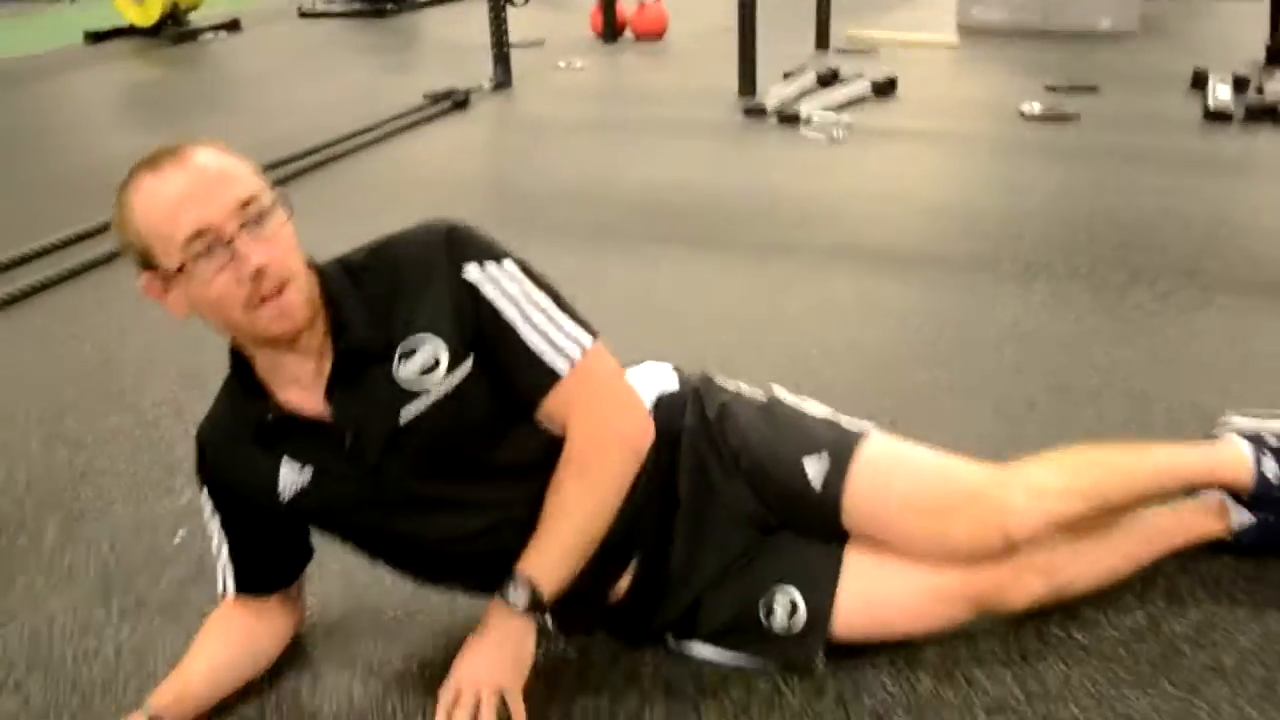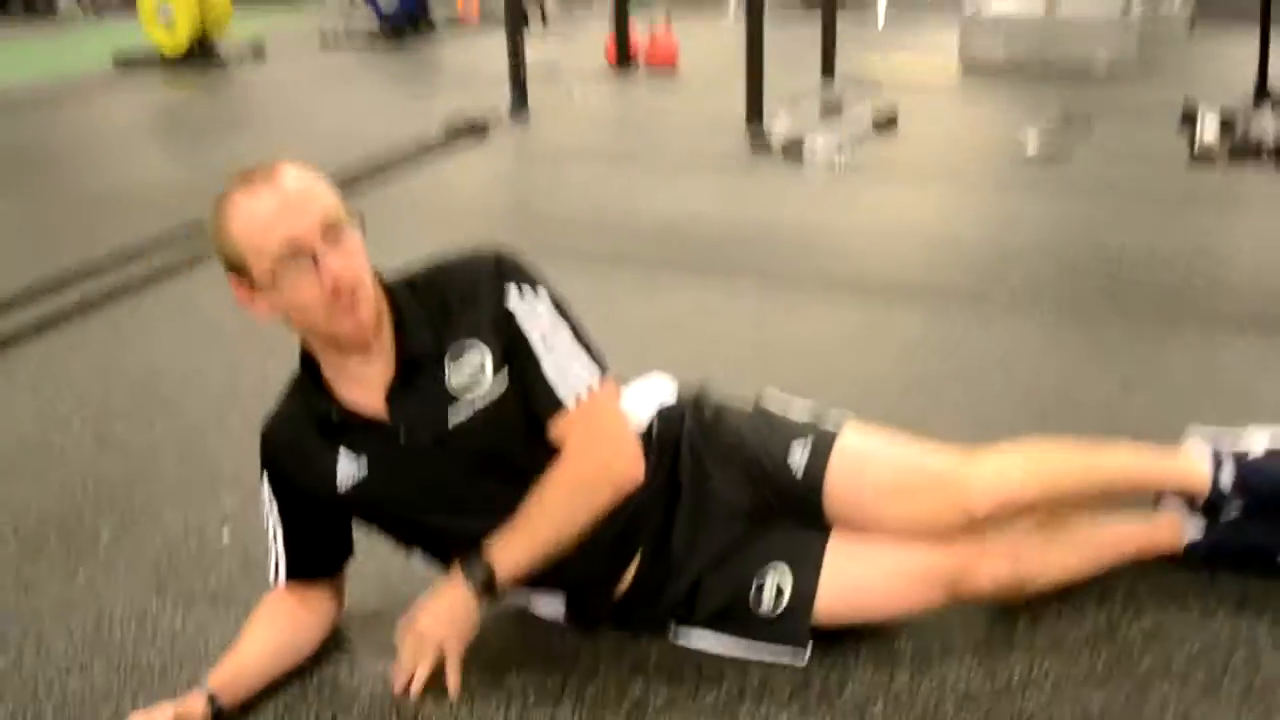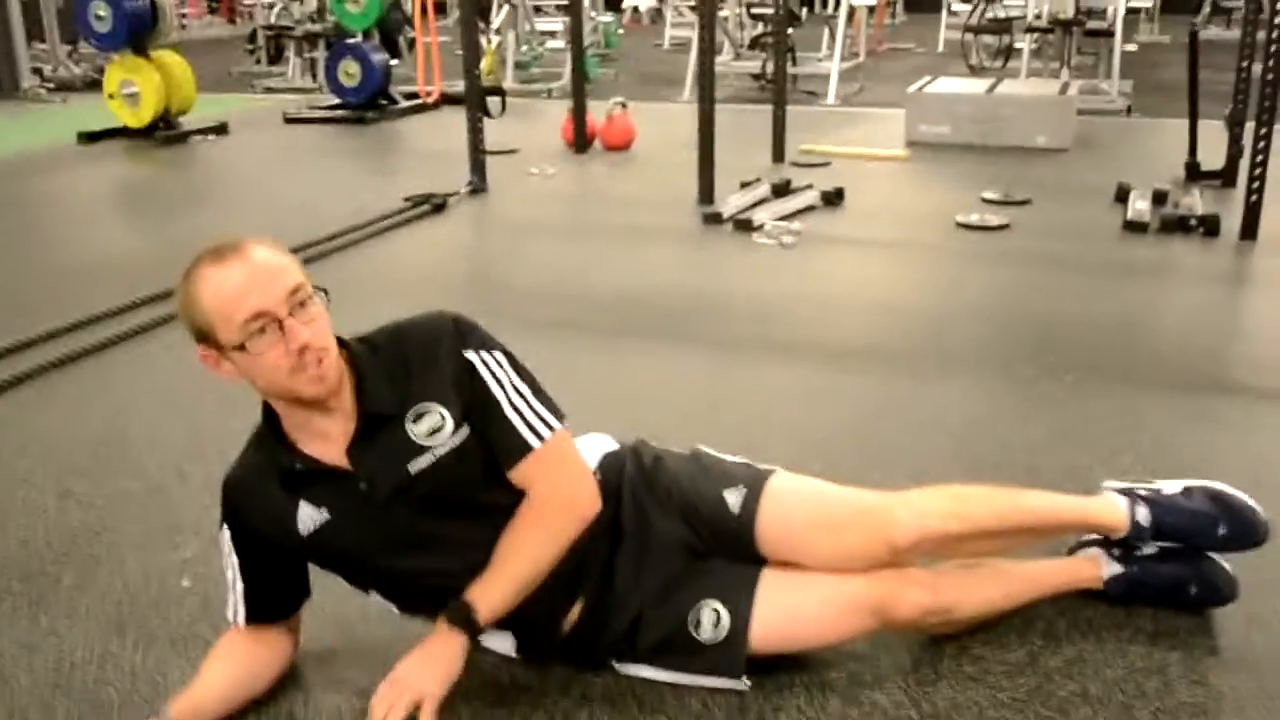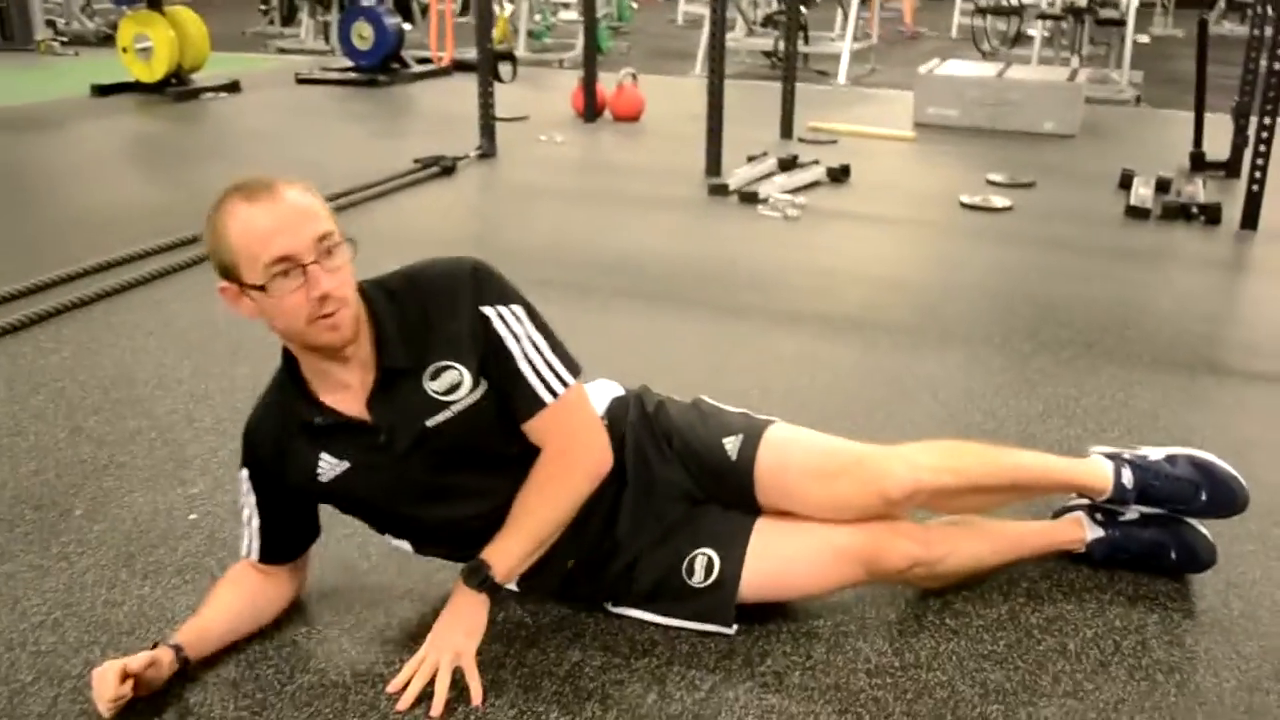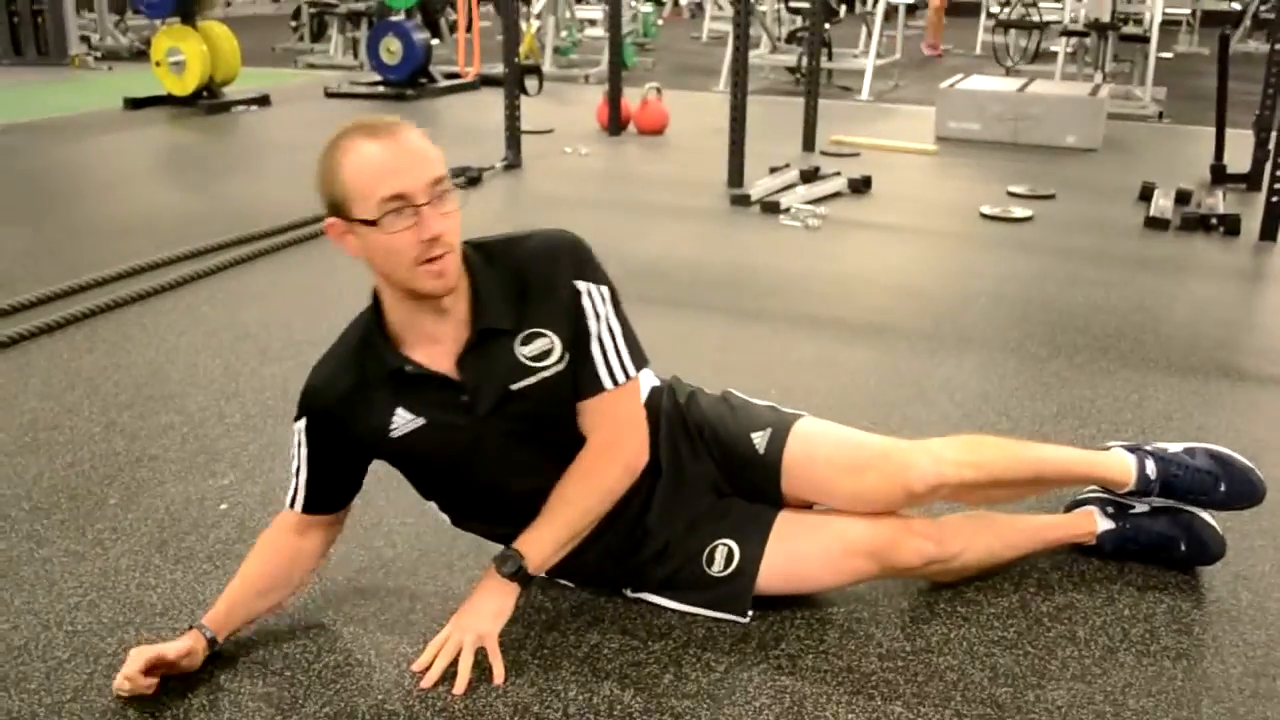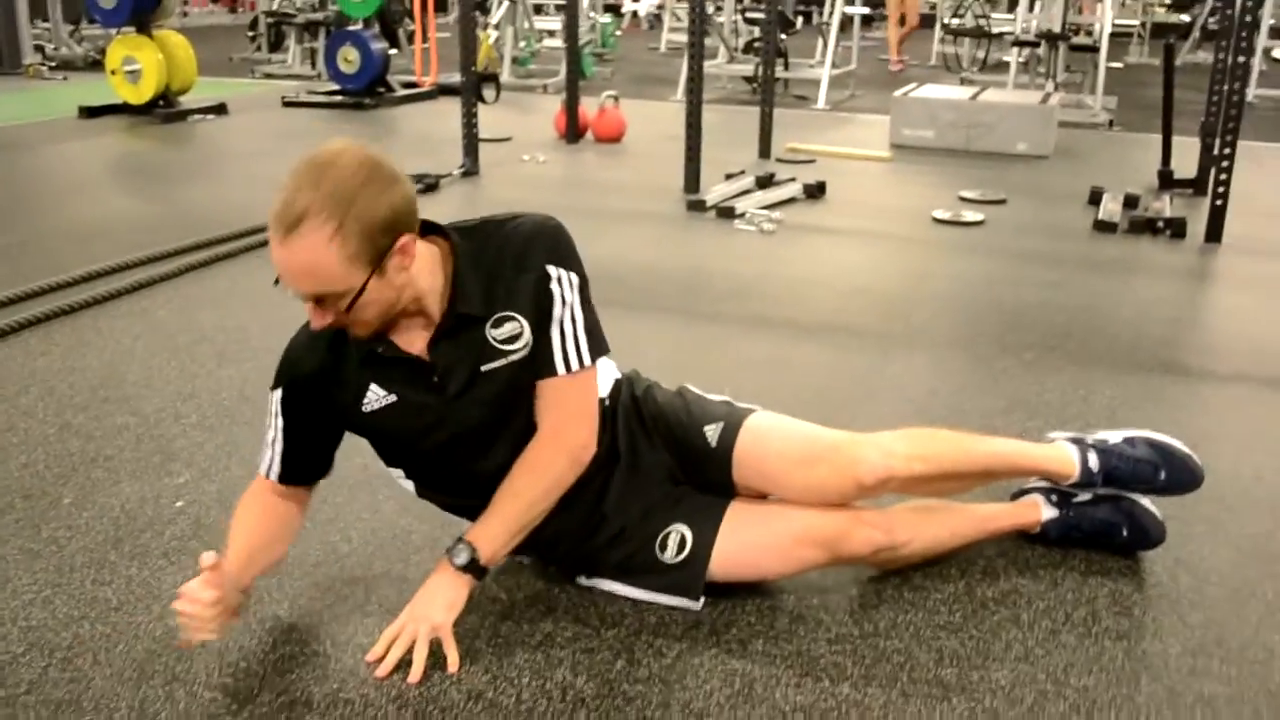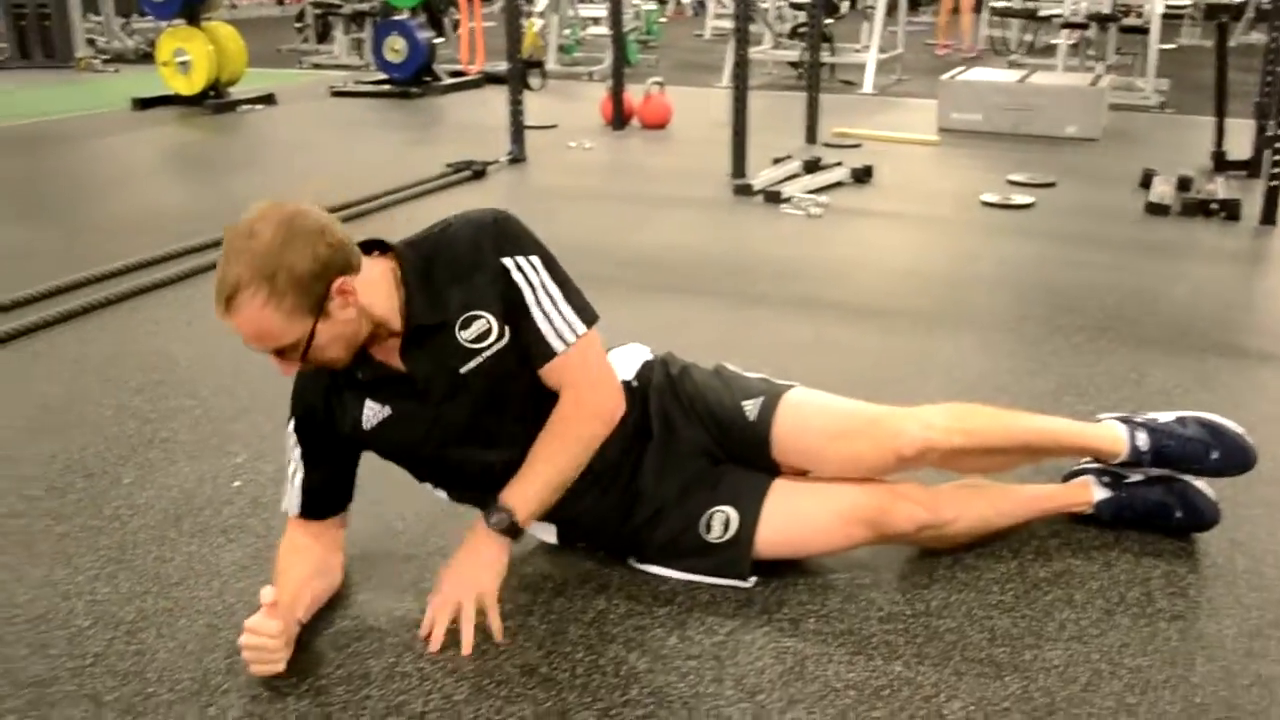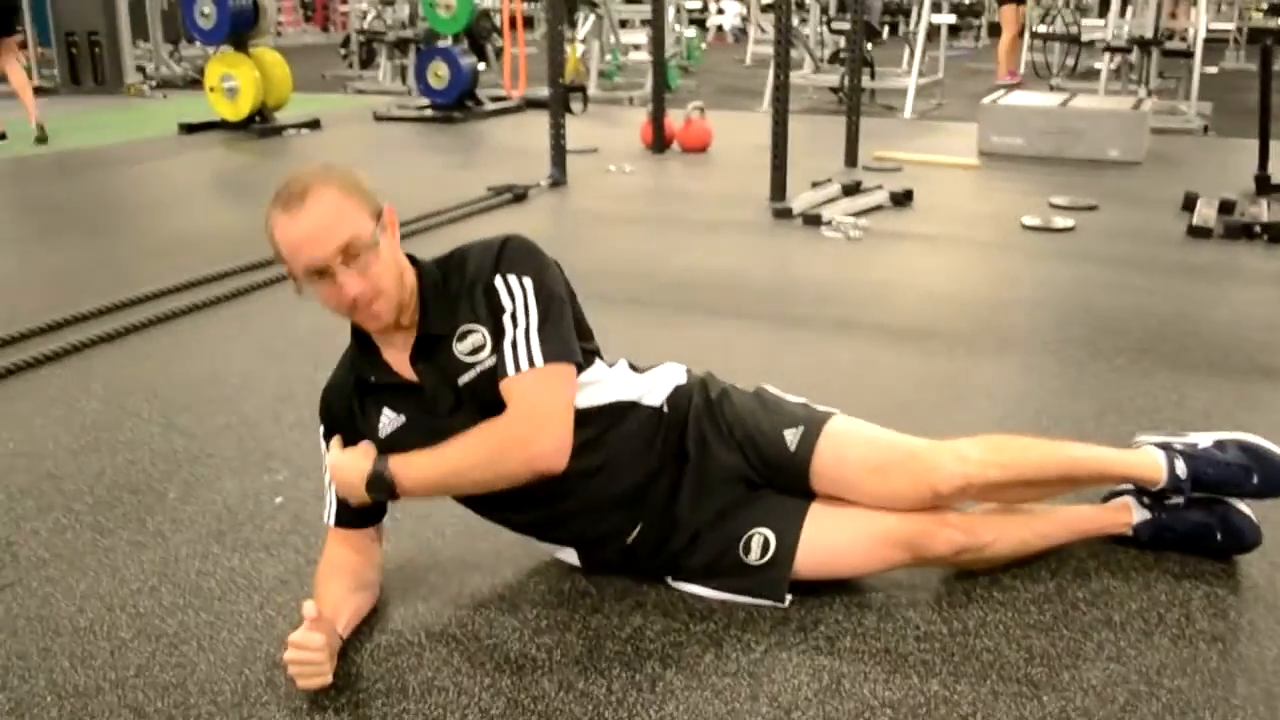
dt=0.4s
person 1, frame 1
left shoulder: (437, 269)
right shoulder: (241, 458)
left elbow: (612, 418)
right elbow: (262, 606)
left wrist: (513, 619)
left hip: (700, 452)
right hip: (658, 597)
left knee: (996, 519)
right knee: (992, 589)
person 1, frame 2
left shoulder: (482, 292)
right shoulder: (298, 449)
left elbow: (614, 455)
right elbow: (309, 597)
left wrist: (471, 585)
left hip: (693, 457)
right hip: (652, 585)
left knee: (951, 497)
right knee: (968, 568)
right ankle: (1182, 527)
person 1, frame 3
left shoulder: (435, 351)
right shoulder: (261, 505)
left elbow: (569, 489)
left hip: (650, 507)
right hip: (608, 626)
left knee: (891, 533)
right knee: (897, 602)
left ankle: (1130, 510)
right ankle: (1109, 572)
person 1, frame 4
left shoulder: (455, 295)
right shoulder: (281, 444)
left elbow: (579, 447)
right elbow: (272, 570)
left wrist: (473, 594)
left hip: (649, 449)
right hip: (607, 563)
left knee: (881, 482)
right knee: (882, 555)
left ankle: (1108, 473)
right ankle: (1090, 538)
person 1, frame 5
left shoulder: (553, 268)
right shoulder: (348, 393)
left elbow: (618, 442)
right elbow: (307, 525)
left wrist: (505, 579)
right wrist: (202, 638)
left hip: (682, 439)
right hip: (630, 551)
left knee: (905, 476)
right knee: (898, 549)
left ankle: (1127, 469)
right ankle: (1099, 531)
person 1, frame 6
left shoulder: (528, 251)
right shoulder: (319, 368)
left elbow: (569, 433)
right elbow: (281, 491)
left wrist: (459, 568)
right wrist: (224, 584)
left hip: (638, 428)
right hip: (592, 535)
left knee: (855, 470)
right knee: (850, 538)
left ankle: (1071, 461)
right ankle: (1046, 516)
person 1, frame 7
left shoulder: (479, 249)
right shoulder: (327, 405)
left elbow: (593, 394)
right elbow: (315, 526)
left wrist: (495, 530)
right wrist: (281, 614)
left hip: (665, 408)
right hip: (631, 516)
left knee: (893, 440)
right knee: (889, 513)
left ankle: (1118, 442)
right ankle: (1093, 499)
person 1, frame 8
left shoulder: (499, 271)
right shoulder: (353, 403)
left elbow: (539, 441)
right elbow: (353, 540)
left wrist: (385, 473)
right wrist: (325, 628)
left hip: (702, 430)
right hip: (670, 539)
left knee: (934, 477)
right knee: (929, 539)
left ankle: (1158, 465)
right ankle: (1135, 520)
